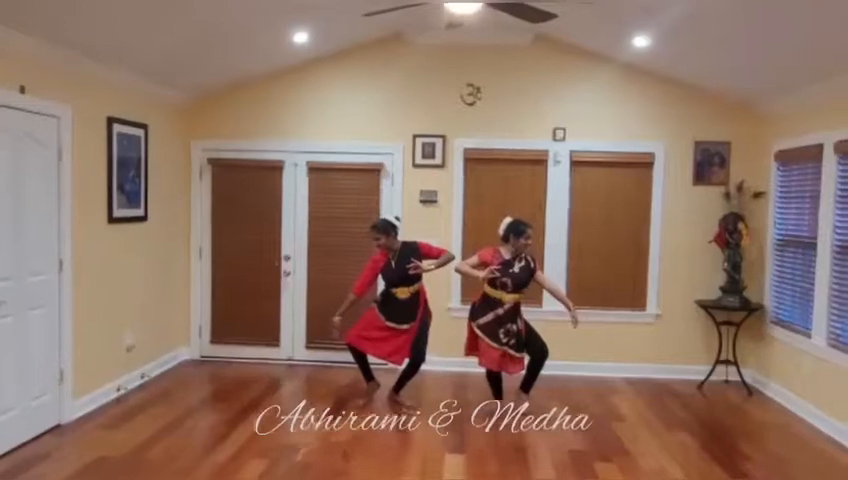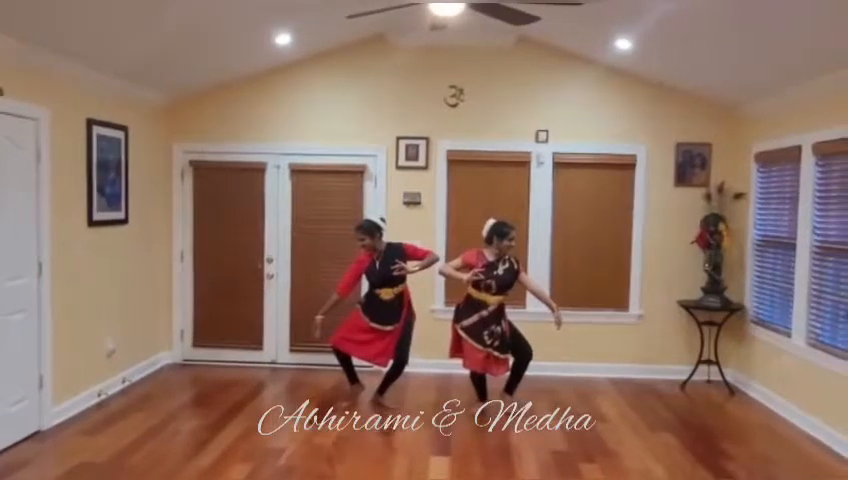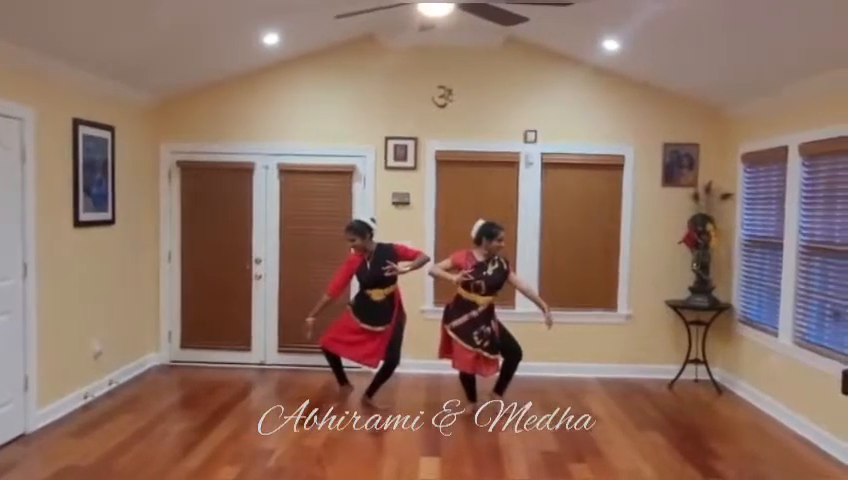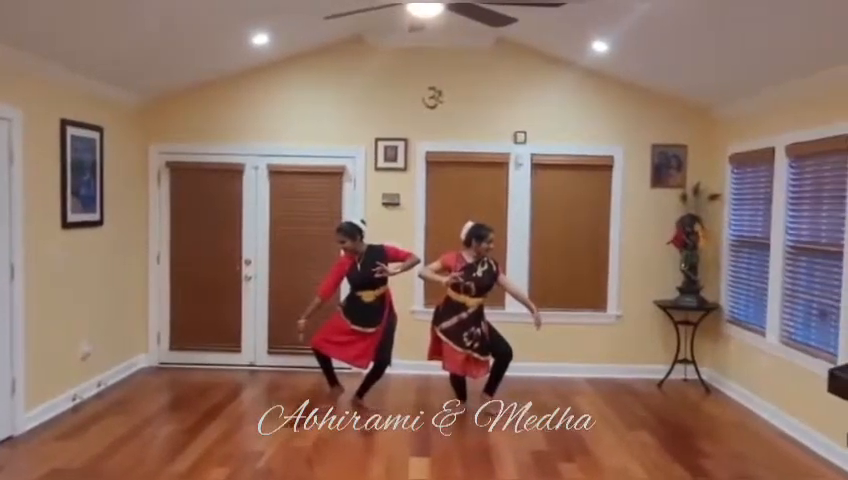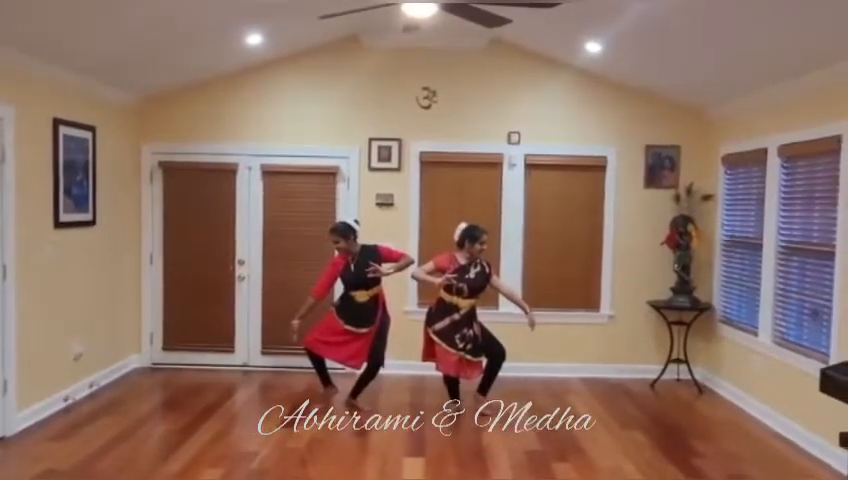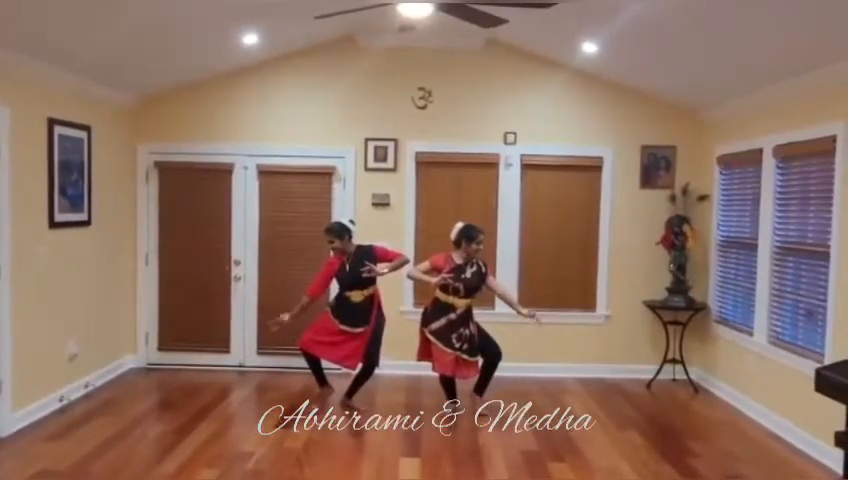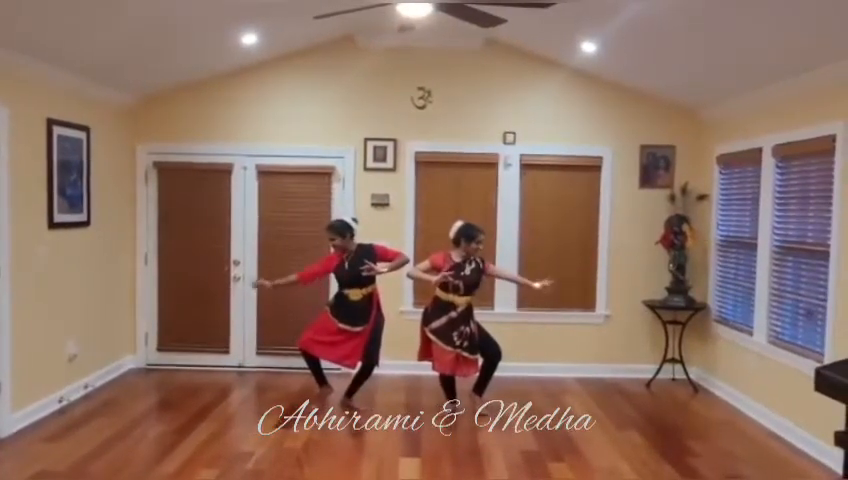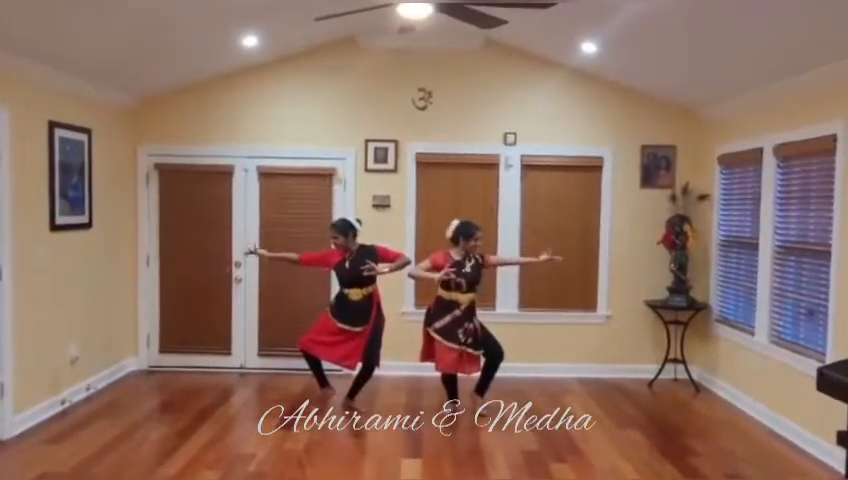
dt=0.5s
person 1, frame 1
left shoulder: (415, 249)
right shoulder: (378, 260)
left elbow: (449, 255)
right elbow: (358, 289)
left wrist: (430, 267)
right wrist: (338, 315)
left hip: (414, 311)
right hip: (387, 309)
left knee: (417, 358)
right knee: (354, 340)
left ankle: (394, 394)
right ankle: (371, 383)
person 1, frame 2
left shoulder: (399, 250)
right shoulder: (363, 260)
left elbow: (433, 257)
right elbow: (342, 288)
left wrist: (414, 269)
right wrist: (321, 314)
left hip: (398, 312)
right hip: (371, 310)
left knee: (401, 359)
right knee: (339, 342)
left ankle: (379, 395)
right ankle: (355, 385)
person 1, frame 3
left shoulder: (390, 250)
right shoulder: (353, 260)
left elbow: (424, 257)
right elbow: (333, 289)
left wrist: (405, 269)
right wrist: (312, 316)
left hip: (389, 313)
right hip: (362, 310)
left knee: (392, 360)
right knee: (328, 343)
left ankle: (368, 396)
right ankle: (344, 385)
person 1, frame 4
left shoulder: (381, 252)
right shoulder: (344, 262)
left elbow: (414, 258)
right elbow: (325, 291)
left wrist: (396, 270)
right wrist: (304, 318)
left hip: (380, 314)
right hip: (352, 312)
left knee: (382, 361)
right knee: (319, 343)
left ankle: (358, 397)
right ankle: (335, 386)
person 1, frame 5
left shoulder: (374, 252)
right shoulder: (338, 262)
left elbow: (408, 259)
right elbow: (318, 291)
left wrist: (388, 271)
right wrist: (298, 318)
left hip: (373, 314)
right hip: (345, 311)
left knee: (375, 361)
right knee: (311, 343)
left ankle: (352, 397)
right ankle: (328, 386)
person 1, frame 6
left shoulder: (370, 252)
right shoulder: (333, 263)
left elbow: (403, 259)
right elbow: (314, 291)
left wrist: (384, 270)
right wrist: (290, 314)
left hip: (368, 314)
right hip: (341, 312)
left knee: (370, 361)
right knee: (307, 344)
left ankle: (348, 397)
right ankle: (324, 386)
person 1, frame 7
left shoulder: (371, 251)
right shoulder: (333, 260)
left elbow: (403, 258)
right elbow: (304, 275)
left wrist: (383, 269)
right wrist: (272, 284)
left hip: (367, 313)
right hip: (340, 311)
left knee: (369, 361)
right knee: (307, 344)
left ankle: (347, 398)
right ankle: (323, 386)
person 1, frame 8
left shoulder: (372, 252)
right shoulder: (334, 256)
left elbow: (405, 260)
right elbow: (300, 258)
left wrist: (384, 269)
right wrist: (269, 255)
left hip: (367, 314)
right hip: (341, 310)
left knee: (370, 362)
right knee: (308, 345)
left ankle: (349, 399)
right ankle: (325, 387)
person 2, frame 1
left shoulder: (527, 262)
right shoulder: (491, 254)
left elbow: (548, 285)
right elbow: (460, 266)
left wrist: (569, 306)
right wrist: (480, 274)
left hip: (512, 316)
right hip: (488, 314)
left knee: (540, 351)
right knee: (492, 359)
left ankle: (524, 392)
right ankle: (497, 400)
person 2, frame 2
left shoulder: (511, 264)
right shoulder: (475, 257)
left elbow: (532, 286)
right elbow: (443, 269)
left wrist: (553, 308)
right wrist: (464, 277)
left hip: (496, 317)
right hip: (472, 316)
left knee: (525, 353)
right knee: (477, 362)
left ankle: (508, 393)
right ankle: (482, 401)
person 2, frame 3
left shoulder: (501, 264)
right shoulder: (464, 257)
left elbow: (522, 286)
right elbow: (433, 269)
left wrist: (544, 307)
right wrist: (454, 277)
left hip: (485, 318)
right hip: (462, 316)
left knee: (514, 352)
right knee: (466, 362)
left ankle: (497, 393)
right ankle: (472, 402)
person 2, frame 4
left shoulder: (490, 265)
right shoulder: (454, 259)
left elbow: (511, 288)
right elbow: (423, 272)
left wrist: (532, 309)
right wrist: (444, 280)
left hip: (475, 320)
right hip: (451, 318)
left knee: (505, 353)
right knee: (456, 363)
left ankle: (487, 394)
right ankle: (461, 403)
person 2, frame 5
left shoulder: (483, 267)
right shoulder: (447, 261)
left elbow: (504, 289)
right elbow: (416, 273)
left wrist: (526, 309)
right wrist: (437, 281)
left hip: (468, 321)
right hip: (444, 320)
left knee: (497, 353)
right knee: (450, 364)
left ankle: (481, 394)
right ankle: (456, 403)
person 2, frame 6
left shoulder: (479, 267)
right shoulder: (443, 260)
left elbow: (498, 289)
right elbow: (411, 272)
left wrist: (521, 310)
right wrist: (432, 280)
left hip: (464, 320)
right hip: (440, 319)
left knee: (493, 353)
right knee: (446, 364)
left ankle: (477, 394)
right ankle: (452, 403)
person 2, frame 7
left shoulder: (478, 263)
right shoulder: (442, 259)
left elbow: (505, 274)
right elbow: (412, 272)
left wrist: (532, 284)
right wrist: (433, 279)
left hip: (464, 319)
right hip: (441, 318)
left knee: (493, 353)
right knee: (446, 363)
left ankle: (477, 394)
right ankle: (452, 404)
person 2, frame 8
left shoulder: (478, 260)
right shoulder: (442, 257)
left elbow: (507, 261)
right elbow: (413, 272)
left wrist: (537, 259)
right wrist: (435, 276)
left hip: (467, 317)
right hip: (444, 317)
left knee: (496, 354)
right knee: (448, 363)
left ankle: (478, 394)
right ankle: (453, 403)
